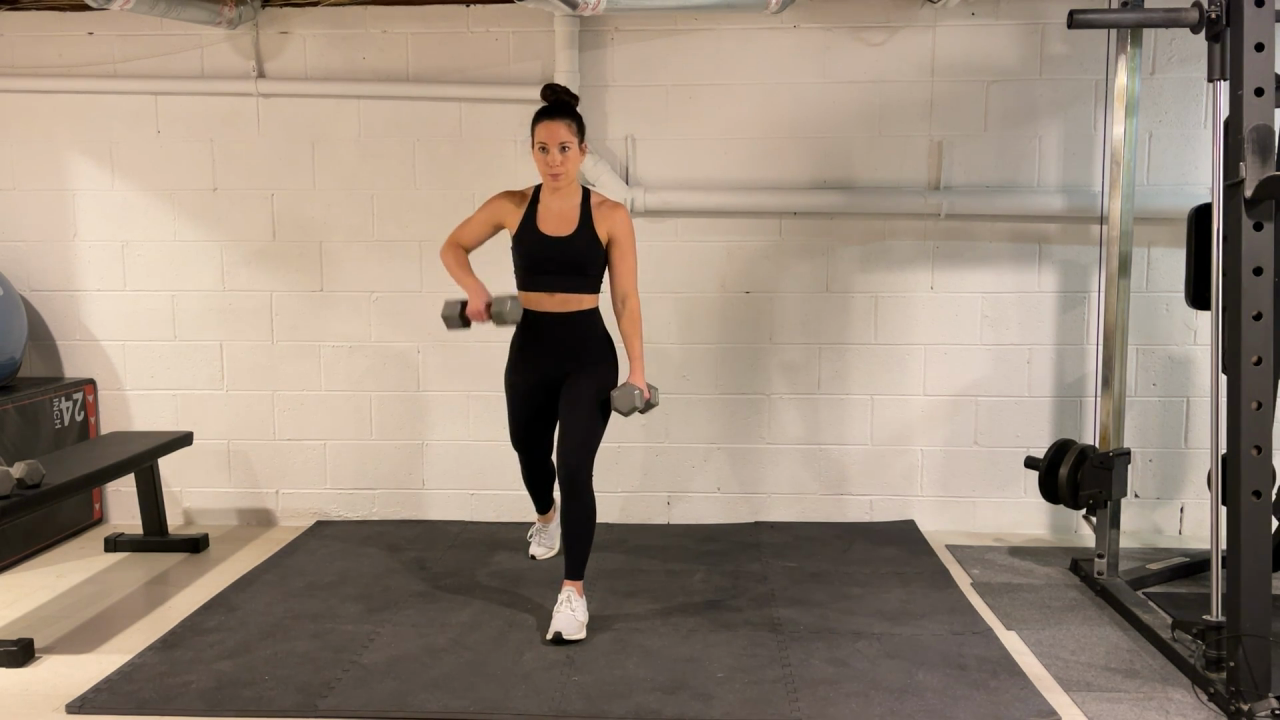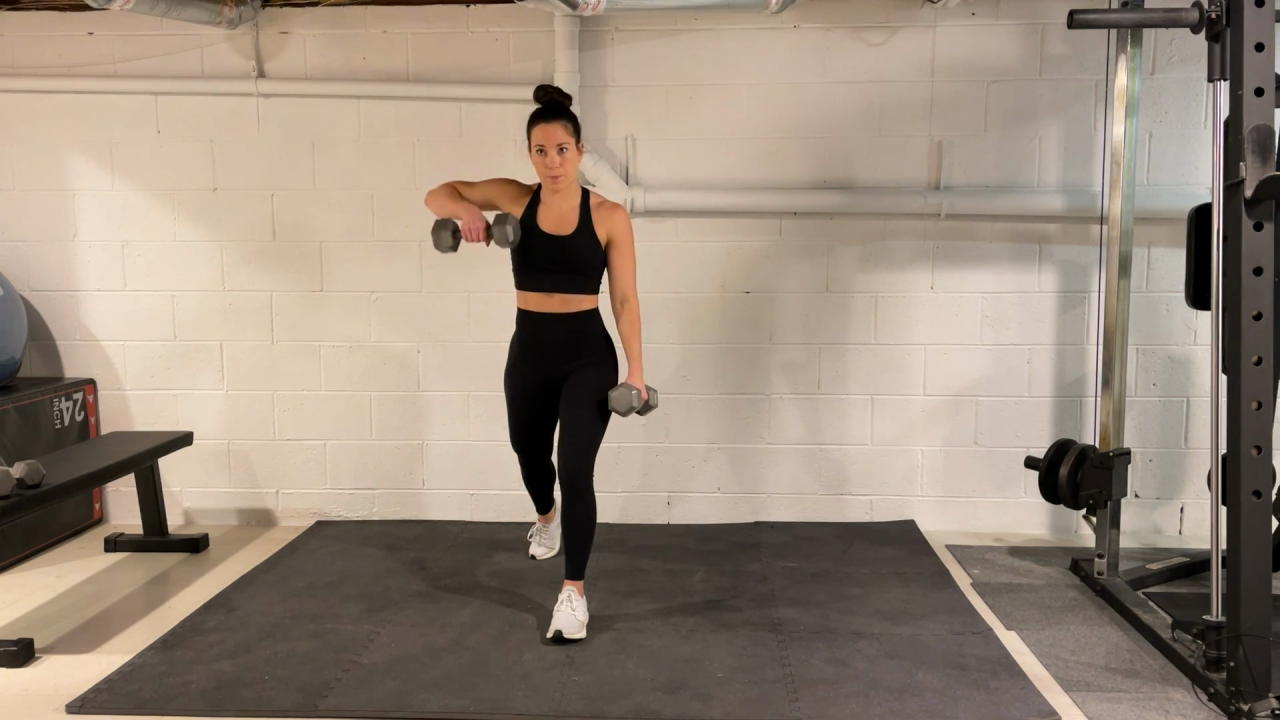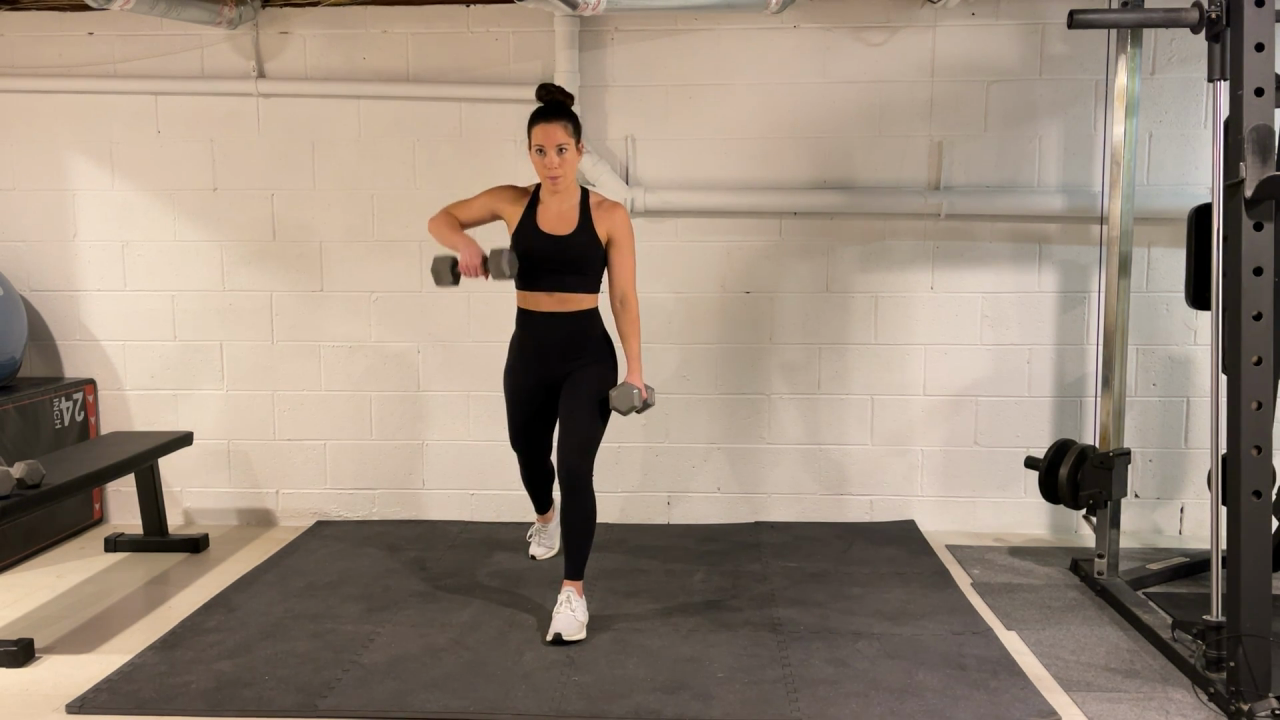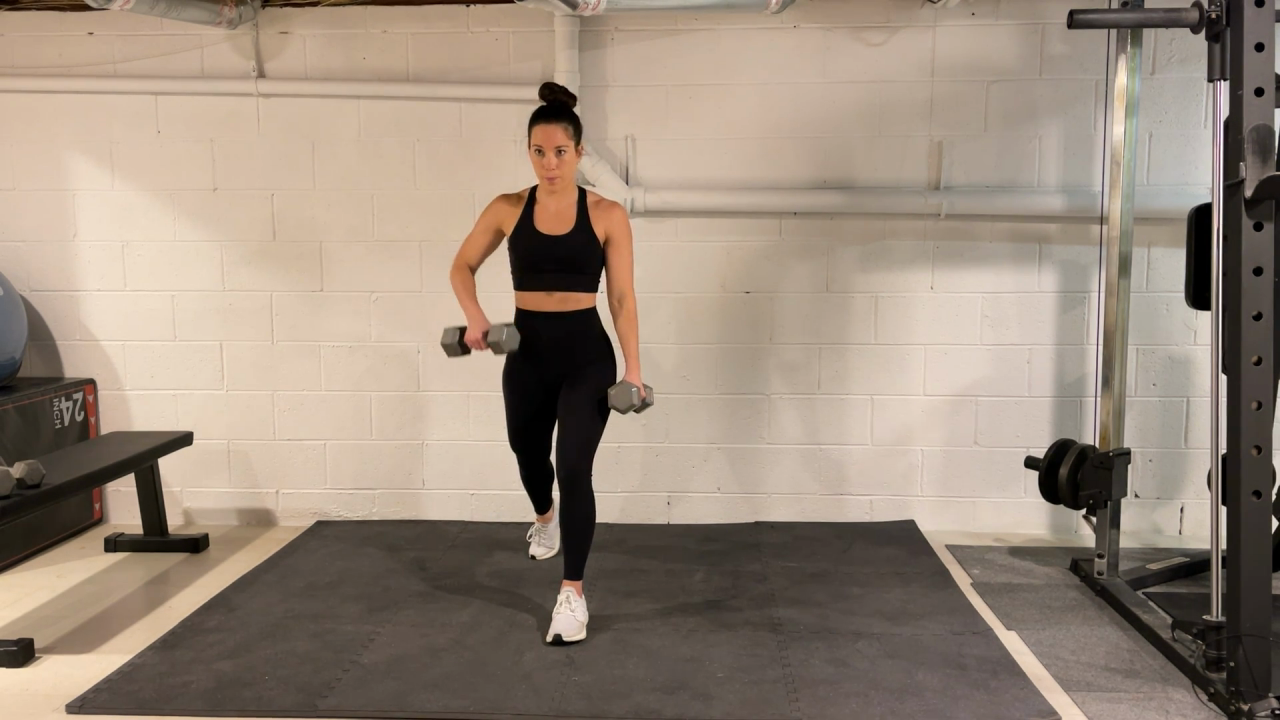
dt=0.3s
person 1, frame 1
left shoulder: (610, 215)
right shoulder: (510, 206)
left elbow: (625, 297)
right elbow: (453, 247)
left wrist: (637, 367)
right wrist: (474, 288)
left hip: (588, 352)
right hip: (528, 352)
left knee: (575, 468)
right knee: (530, 453)
left ankle: (573, 593)
right ankle: (546, 516)
person 1, frame 2
left shoulder: (610, 215)
right shoulder: (515, 198)
left elbow: (625, 298)
right elbow: (436, 195)
left wrist: (635, 370)
right wrist: (463, 209)
left hip: (588, 354)
right hip: (529, 352)
left knee: (575, 470)
right knee: (530, 452)
left ankle: (574, 592)
right ankle: (547, 517)
person 1, frame 3
left shoulder: (609, 214)
right shoulder: (512, 202)
left elbow: (624, 297)
right elbow: (439, 220)
left wrist: (635, 368)
right wrist: (462, 242)
left hip: (588, 354)
right hip: (528, 352)
left knee: (575, 469)
right knee: (529, 453)
left ankle: (573, 593)
right ankle: (545, 517)
person 1, frame 4
left shoulder: (607, 214)
right shoulder: (507, 208)
left elbow: (622, 296)
right elbow: (462, 266)
left wrist: (632, 367)
right wrist: (474, 315)
left hip: (586, 352)
right hip: (526, 352)
left knee: (574, 469)
right knee: (528, 454)
left ankle: (572, 593)
right ankle: (545, 517)
